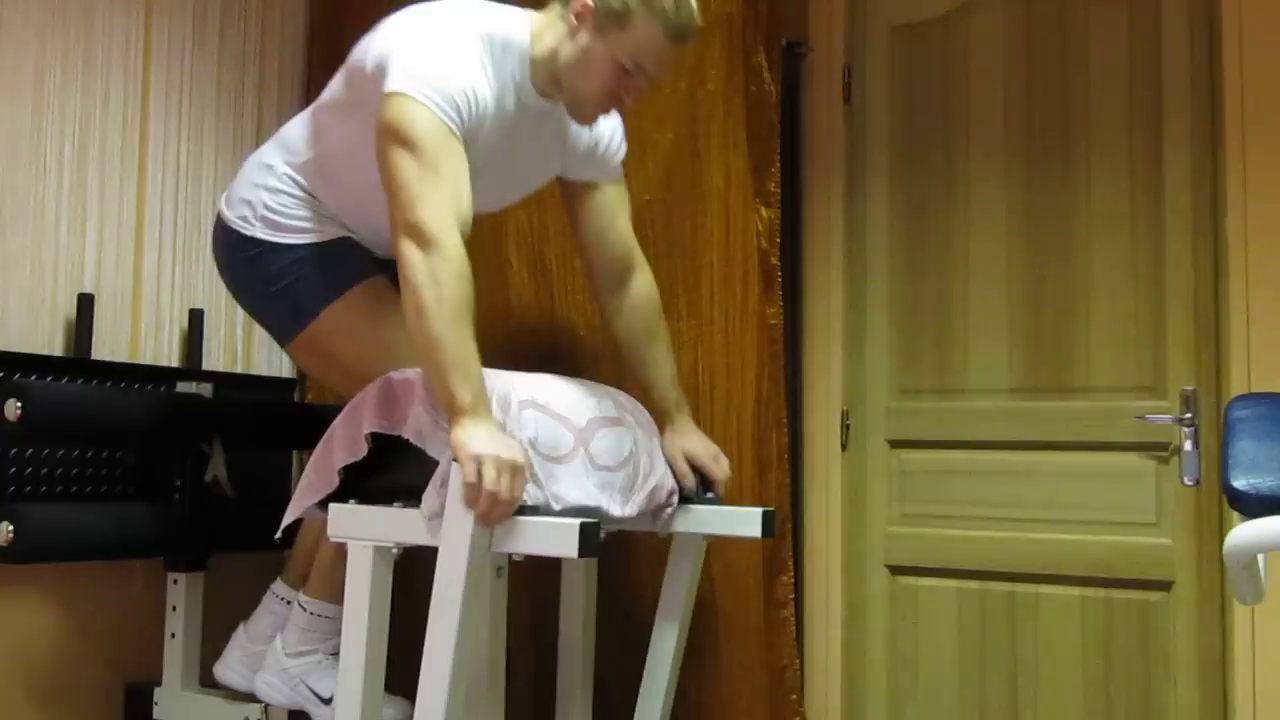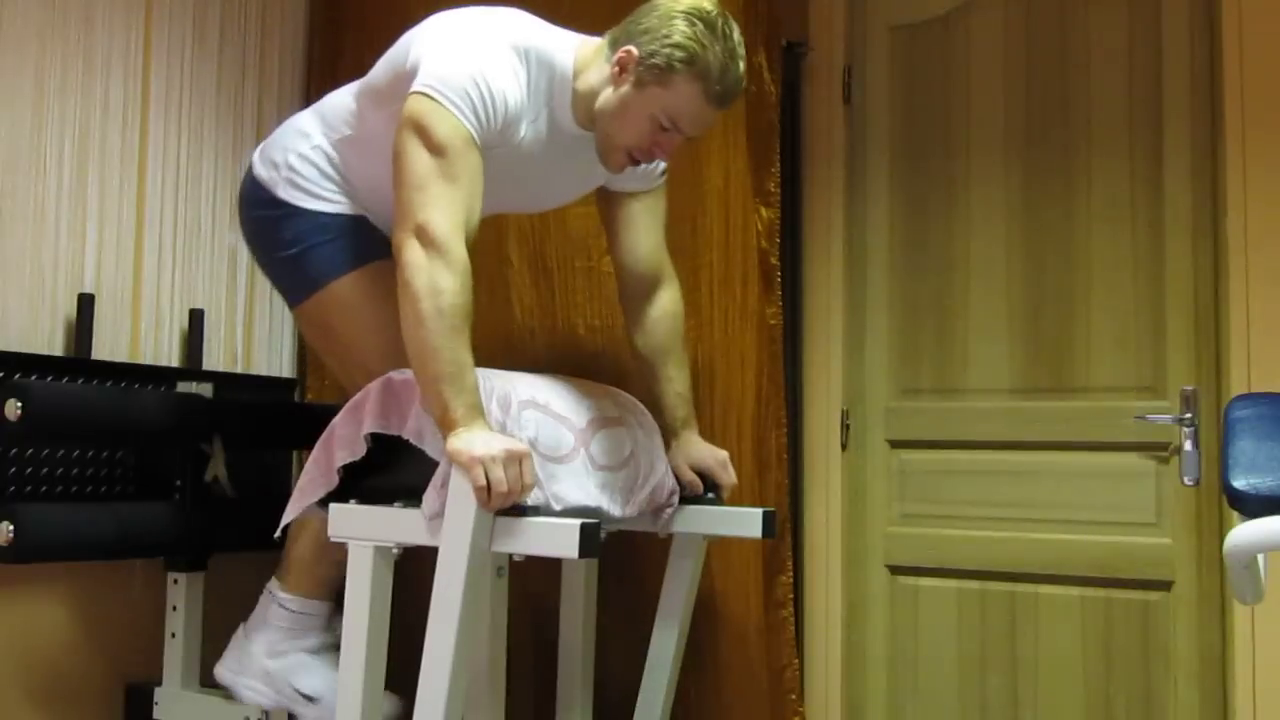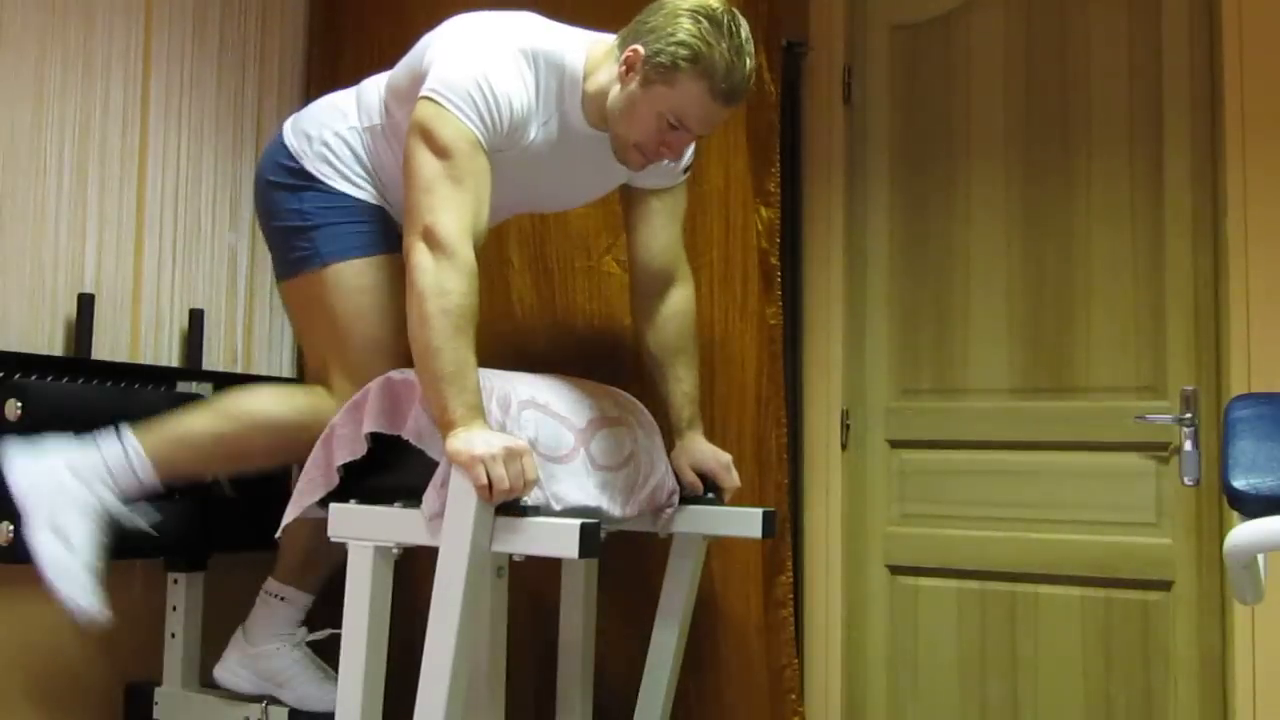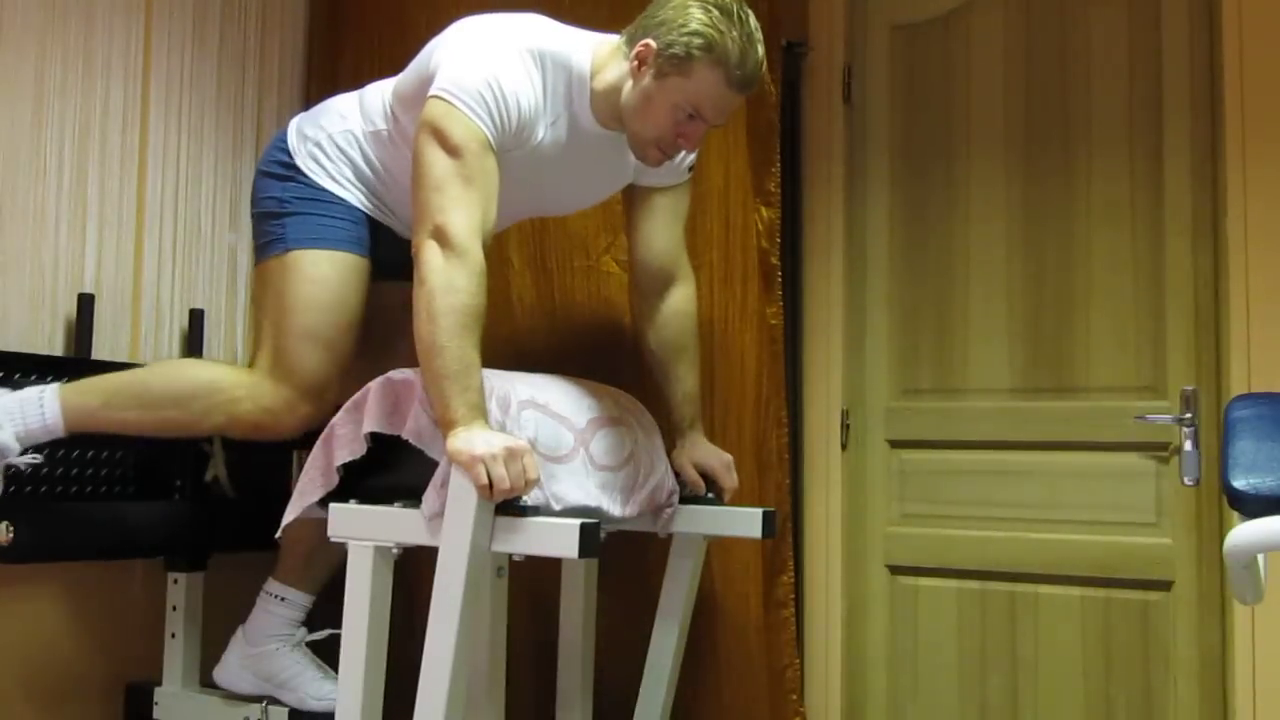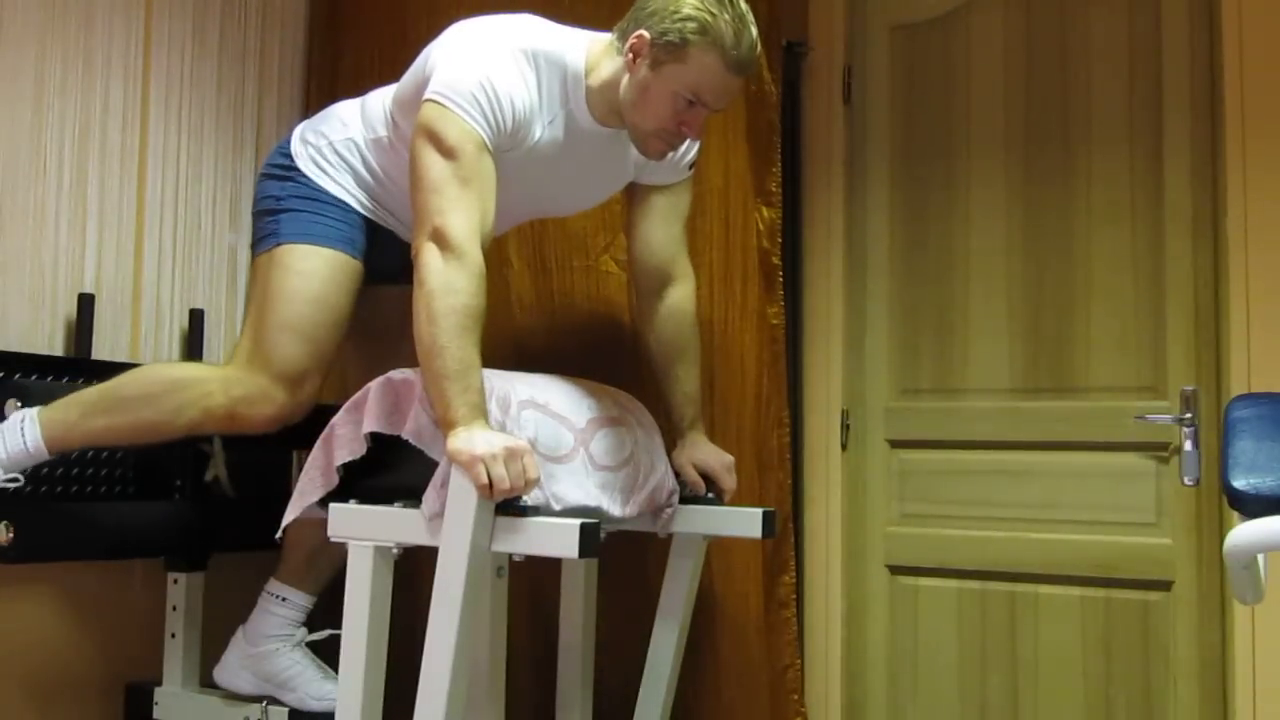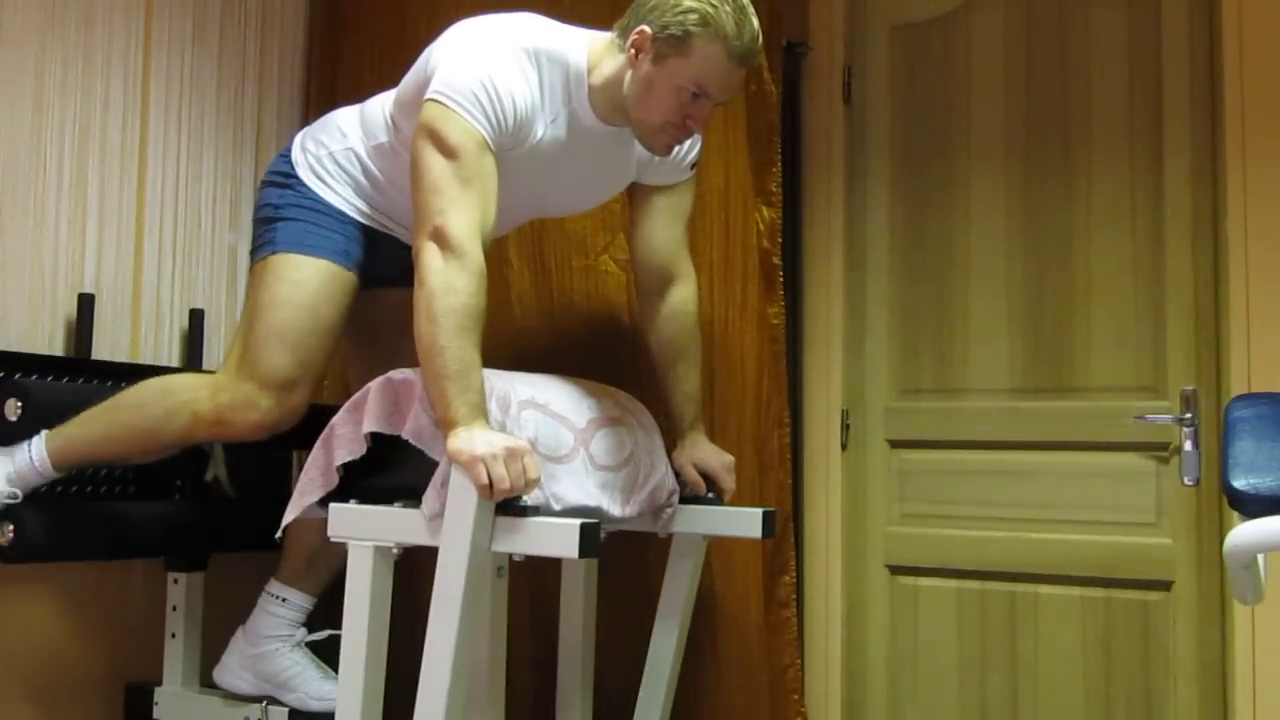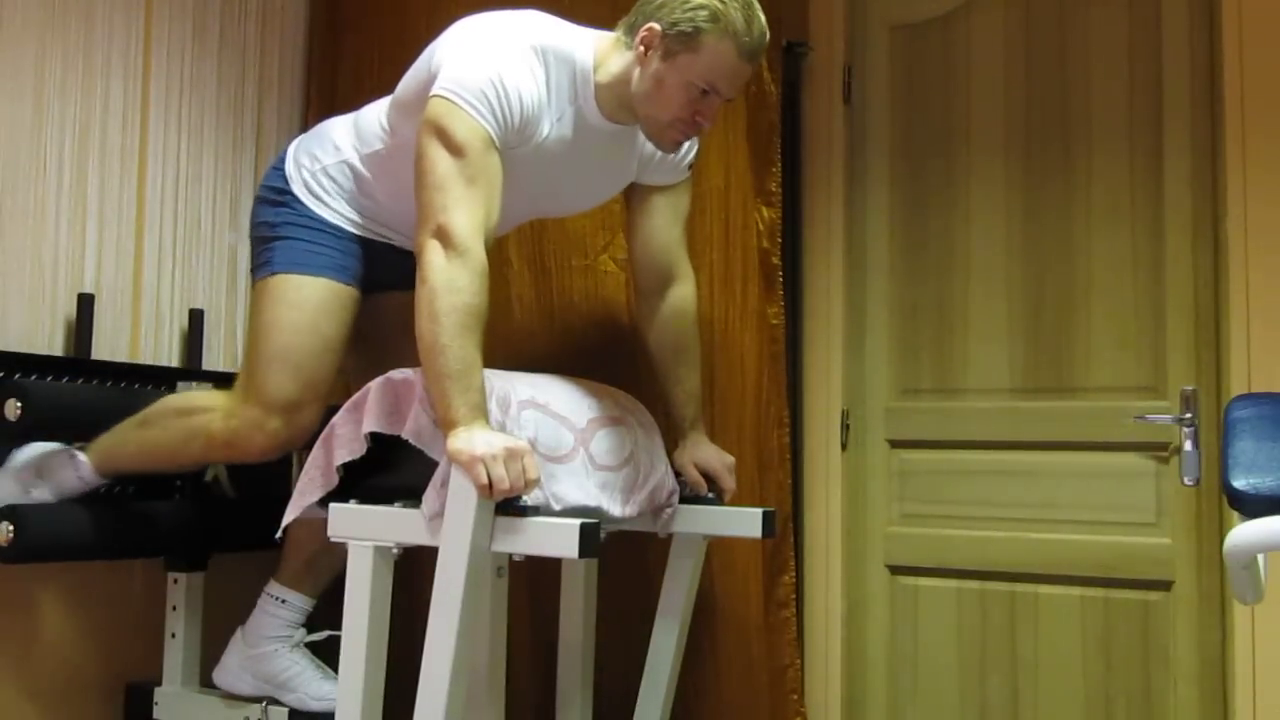
dt=0.3s
person 1, frame 1
left shoulder: (591, 125)
left elbow: (622, 275)
right elbow: (428, 240)
left wrist: (673, 421)
right wrist: (470, 418)
left hip: (356, 242)
right hip: (280, 231)
left ankle: (265, 641)
right ankle: (301, 652)
person 1, frame 2
left shoulder: (644, 132)
right shoulder: (481, 64)
left elbow: (648, 289)
right elbow: (427, 244)
left wrist: (680, 432)
right wrist: (462, 426)
left hip: (379, 206)
right hip: (303, 194)
right knee: (412, 407)
left ankle: (275, 637)
right ankle: (283, 644)
person 1, frame 3
left shoulder: (659, 137)
right shoulder: (493, 69)
left elbow: (664, 286)
right elbow: (440, 246)
left wrist: (688, 433)
right wrist: (465, 426)
left hip: (402, 204)
right hip: (328, 176)
right knee: (362, 403)
left ankle: (266, 642)
right ankle: (83, 476)
person 1, frame 4
left shoulder: (664, 135)
right shoulder: (499, 66)
left elbow: (665, 286)
right elbow: (449, 245)
left wrist: (689, 432)
right wrist: (464, 425)
left hip: (403, 223)
right hip: (327, 175)
right knee: (284, 400)
left ankle: (264, 643)
person 1, frame 5
left shoulder: (664, 138)
right shoulder: (493, 67)
left elbow: (666, 285)
right elbow: (449, 247)
left wrist: (689, 431)
right wrist: (465, 425)
left hip: (409, 231)
right hip: (332, 181)
right knee: (265, 392)
left ankle: (267, 642)
person 1, frame 6
left shoulder: (668, 140)
right shoulder: (495, 66)
left elbow: (668, 285)
right elbow: (450, 246)
left wrist: (690, 431)
right wrist: (466, 424)
left hip: (413, 236)
right hip: (331, 188)
right knee: (257, 399)
left ankle: (266, 642)
person 1, frame 7
left shoulder: (665, 139)
right shoulder: (501, 63)
left elbow: (665, 286)
right elbow: (452, 244)
left wrist: (690, 432)
right wrist: (466, 424)
left hip: (408, 242)
right hip: (326, 200)
right knee: (269, 423)
left ankle: (265, 643)
